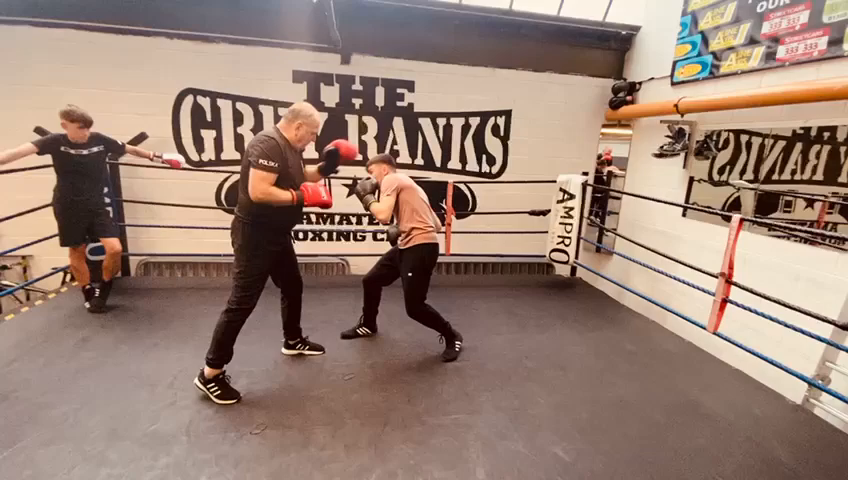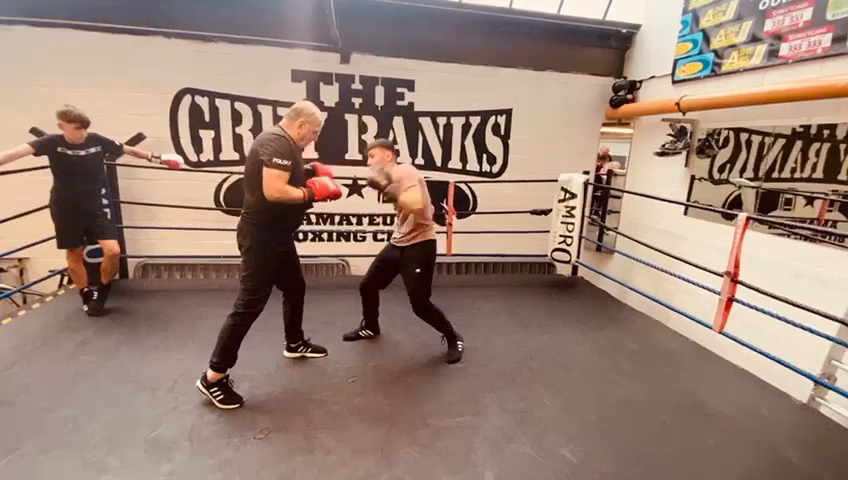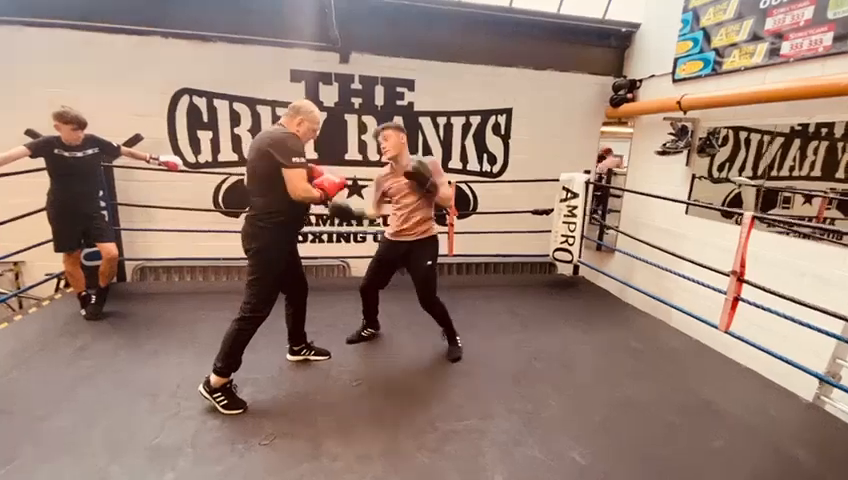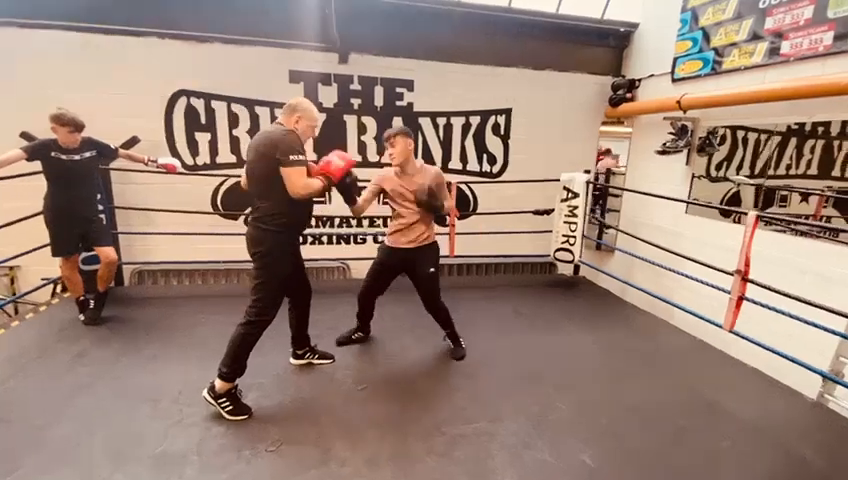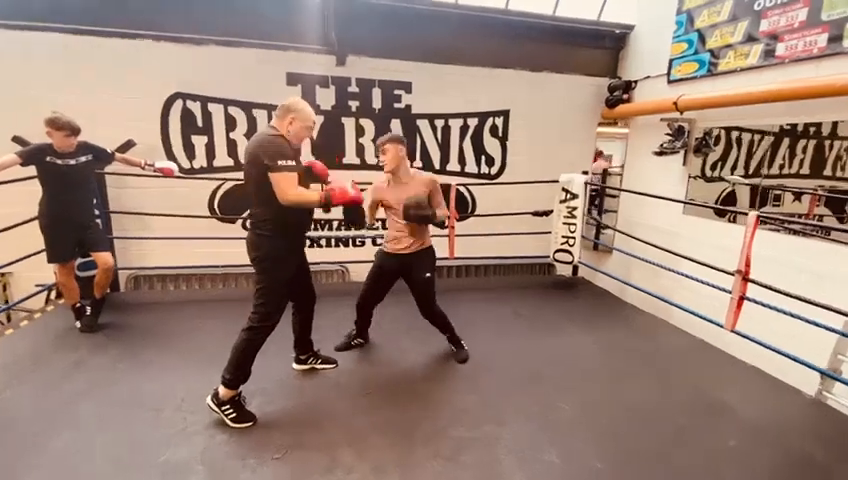
dt=0.1s
person 1, frame 1
left shoulder: (290, 148)
right shoulder: (268, 146)
left elbow: (301, 179)
right elbow: (258, 192)
left wrist: (328, 161)
right wrist: (302, 197)
left hip: (278, 234)
right hip: (254, 234)
left knee: (293, 286)
right knee: (242, 302)
left ankle: (293, 340)
person 1, frame 2
left shoulder: (287, 145)
right shoulder: (275, 143)
right elbow: (273, 191)
left wrist: (314, 174)
right wrist: (311, 192)
left hip: (280, 234)
right hip: (261, 235)
left knee: (295, 287)
right knee: (249, 305)
left ankle: (295, 343)
right ankle: (213, 376)
person 1, frame 3
left shoulder: (270, 139)
right shoulder: (285, 139)
right elbow: (299, 191)
left wrist: (312, 180)
right wrist: (326, 189)
left hip: (276, 233)
right hip: (268, 236)
left knee: (297, 289)
right knee: (256, 307)
left ankle: (298, 346)
right ankle: (216, 381)
person 1, frame 4
left shoulder: (265, 138)
right shoulder: (285, 139)
left elbow: (246, 182)
right elbow: (298, 189)
right wrist: (329, 177)
left hip: (278, 234)
right hip: (273, 238)
left knee: (301, 292)
right knee: (261, 311)
left ankle: (301, 350)
right ankle: (221, 386)
person 1, frame 5
left shoulder: (269, 142)
right shoulder: (274, 143)
right elbow: (288, 195)
left wrist: (308, 174)
right wrist: (333, 193)
left hip: (285, 241)
right hip: (272, 244)
left knee: (305, 298)
right knee: (264, 317)
left ankle: (305, 355)
right ankle: (225, 394)
person 2, frame 1
left shoulder: (391, 181)
right shoulder: (401, 184)
left elbow: (383, 216)
right elbow: (435, 223)
left wrist: (365, 198)
right wrist: (397, 231)
left hip: (421, 247)
right hip: (405, 246)
left knee: (414, 307)
right knee: (371, 281)
left ankle: (452, 337)
right ankle: (368, 326)
person 2, frame 2
left shoulder: (406, 172)
right shoulder: (391, 178)
left elbow: (417, 204)
left wrist: (387, 188)
left hip: (419, 244)
right hip: (399, 244)
left knee: (420, 304)
right knee: (367, 285)
left ankle: (453, 338)
right ankle: (370, 327)
person 2, frame 3
left shoulder: (428, 164)
right shoulder: (383, 176)
left elbow: (448, 199)
right elbow: (374, 211)
left wrist: (427, 183)
left hip: (423, 241)
right hip: (392, 241)
left knee: (427, 298)
right knee: (367, 287)
left ankle: (452, 336)
right ankle: (371, 326)
person 2, frame 4
left shoulder: (433, 174)
right shoulder: (384, 177)
left elbow: (448, 207)
right elbow: (358, 210)
left wrist: (437, 206)
left hip: (424, 247)
right hip: (393, 248)
left knee: (432, 301)
right knee: (366, 293)
left ankle: (454, 337)
right ankle: (362, 330)
person 2, frame 5
left shoulder: (427, 180)
right shoulder: (380, 186)
left elbow: (443, 214)
right elbow: (368, 220)
left wrist: (430, 216)
left hip: (419, 253)
right hip: (390, 253)
left knee: (428, 307)
right knee: (365, 300)
left ankle: (454, 340)
right ankle: (360, 334)
person 3, frame 1
left shoulder: (100, 140)
right shoulder: (55, 142)
left elbow: (132, 149)
right elbow: (22, 150)
left wrist: (160, 157)
left hip: (97, 206)
right hip: (68, 209)
left knee: (115, 249)
right knee: (77, 251)
left ankle: (103, 290)
person 3, frame 2
left shoulder: (97, 141)
right shoulder: (52, 143)
left elbow: (130, 150)
right elbow: (19, 151)
left wrist: (158, 158)
left hip: (95, 208)
right hip: (66, 210)
left knee: (113, 251)
right knee: (74, 254)
left ankle: (101, 293)
right ankle: (87, 296)
person 3, frame 3
left shoulder: (94, 142)
right shoulder: (48, 145)
left elbow: (127, 151)
left wrist: (156, 159)
left hip: (92, 211)
right hip: (63, 213)
left knee: (111, 254)
right knee: (71, 257)
left ankle: (99, 296)
right ankle: (85, 300)
person 3, frame 4
left shoulder: (92, 145)
right shoulder: (45, 148)
left elbow: (125, 154)
left wrist: (154, 162)
left hip: (90, 214)
right hip: (60, 217)
left knee: (110, 258)
right knee: (69, 262)
left ankle: (97, 301)
right ankle: (83, 305)
person 3, frame 5
left shoulder: (88, 149)
right shoulder: (39, 152)
left elbow: (120, 157)
left wrist: (153, 165)
left hip: (87, 220)
right hip: (56, 223)
left knee: (106, 264)
right knee: (65, 268)
left ankle: (94, 308)
right ankle: (80, 312)
